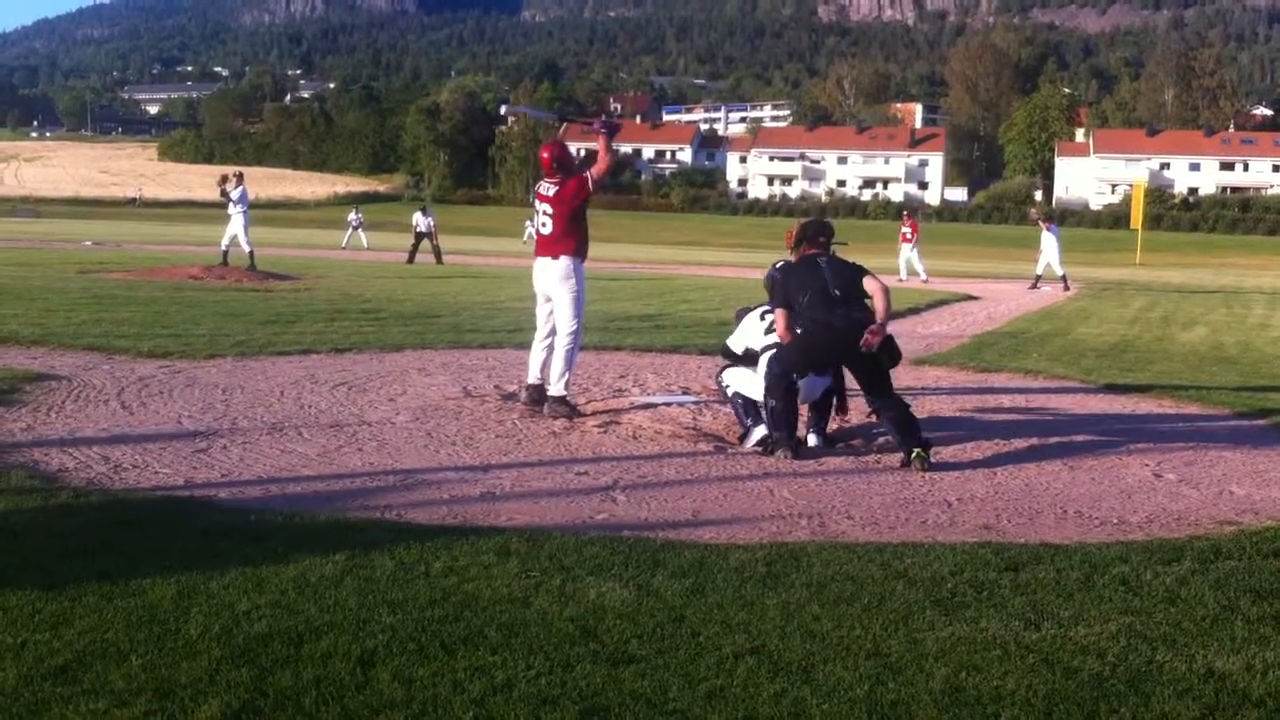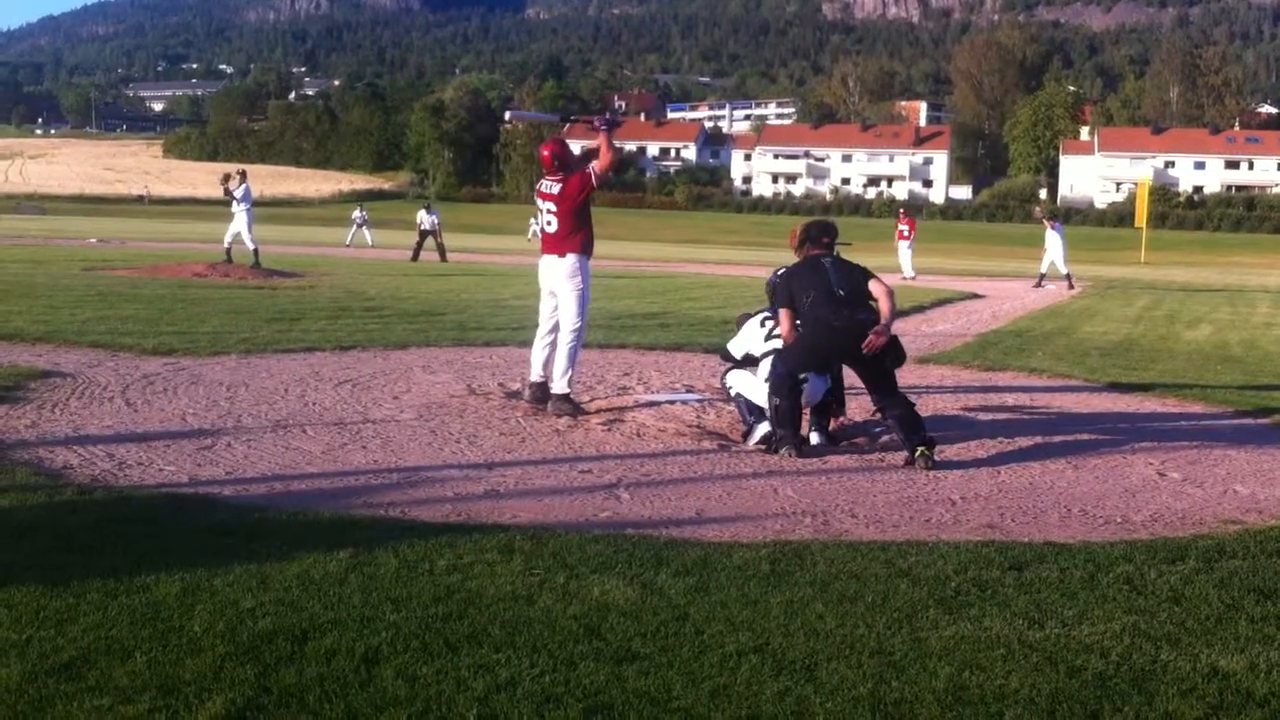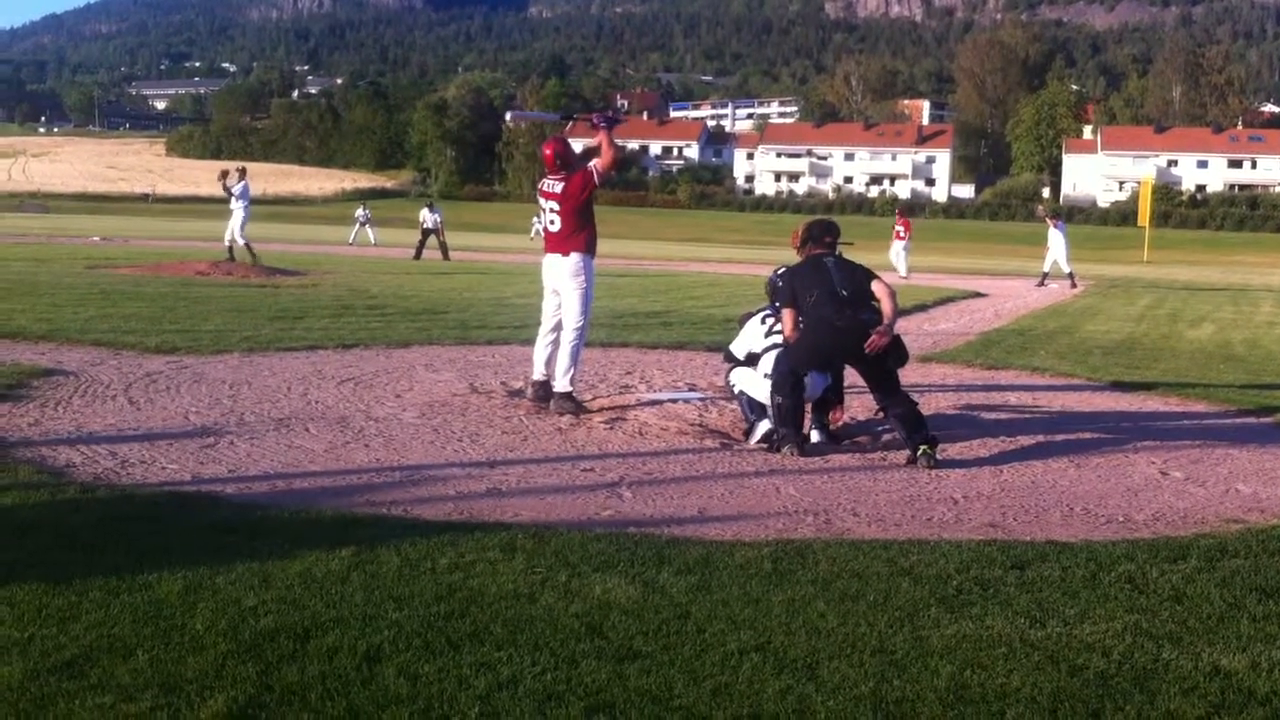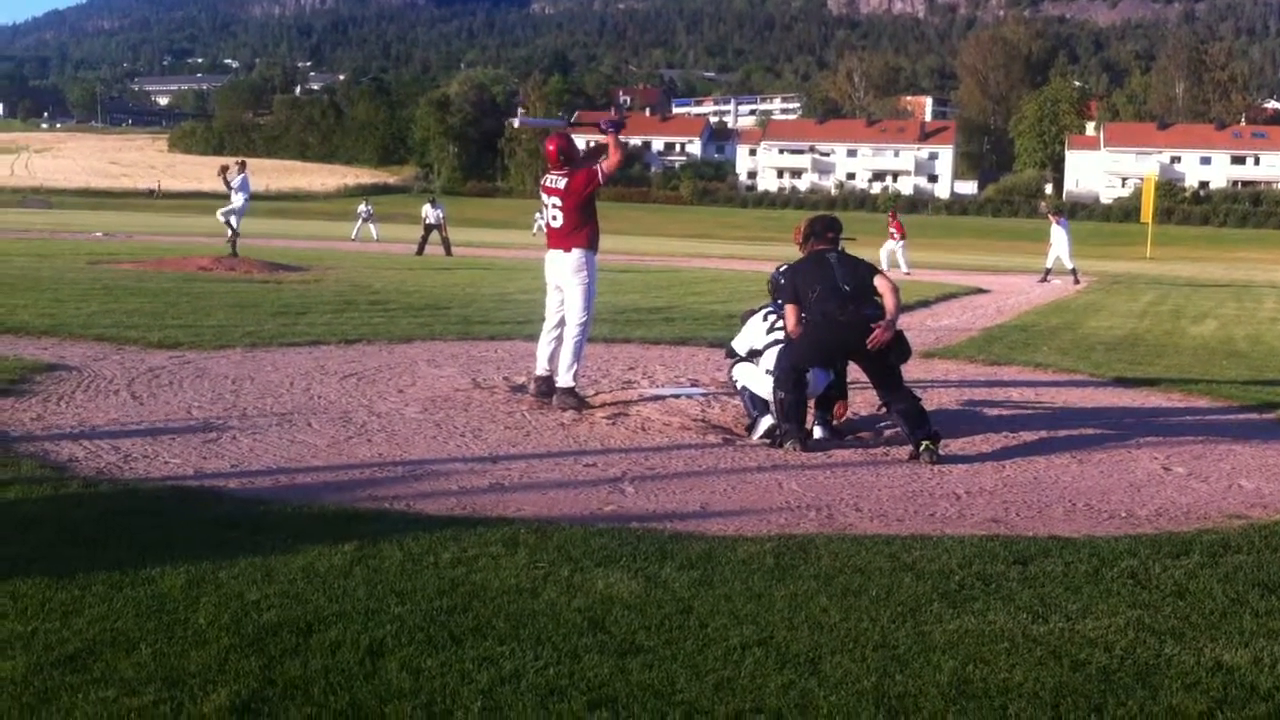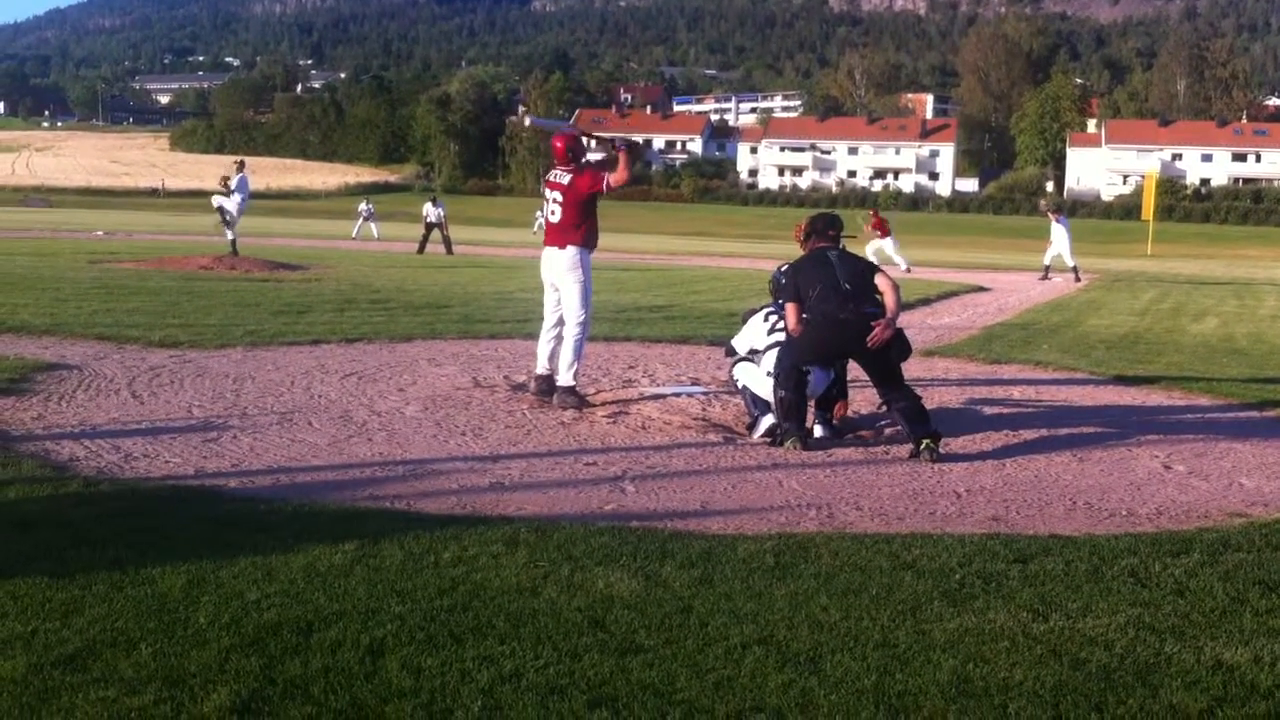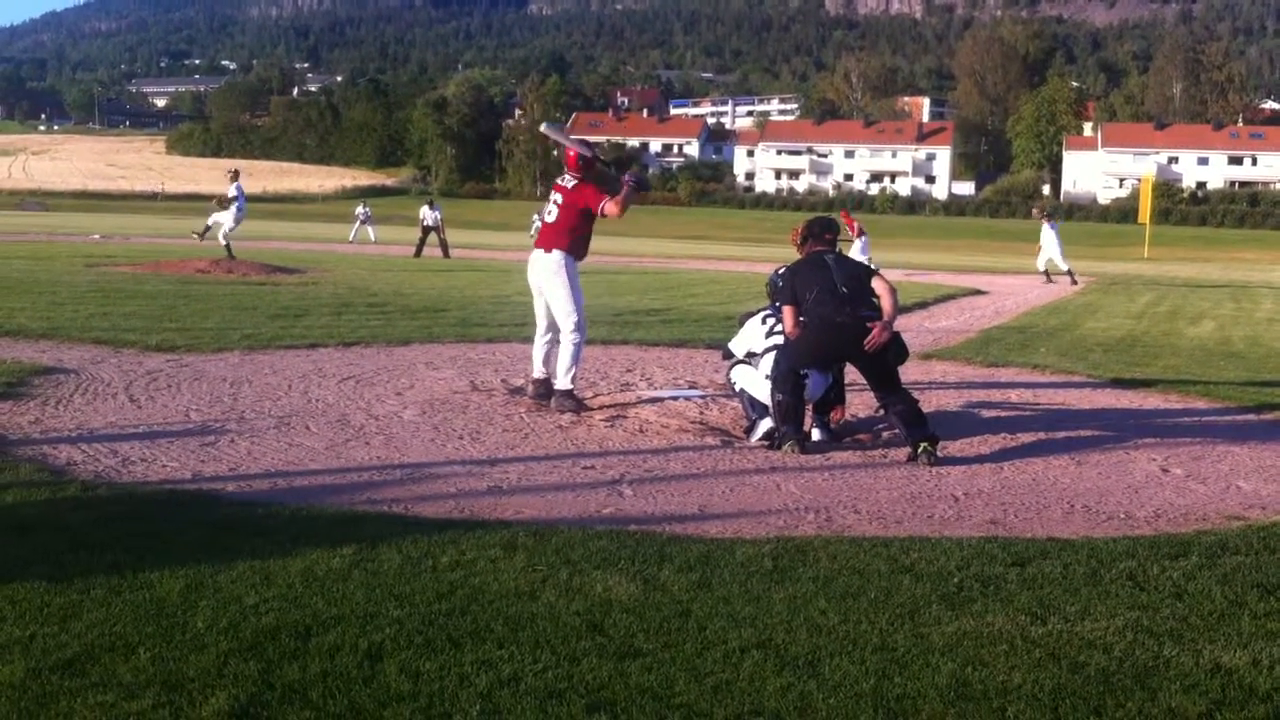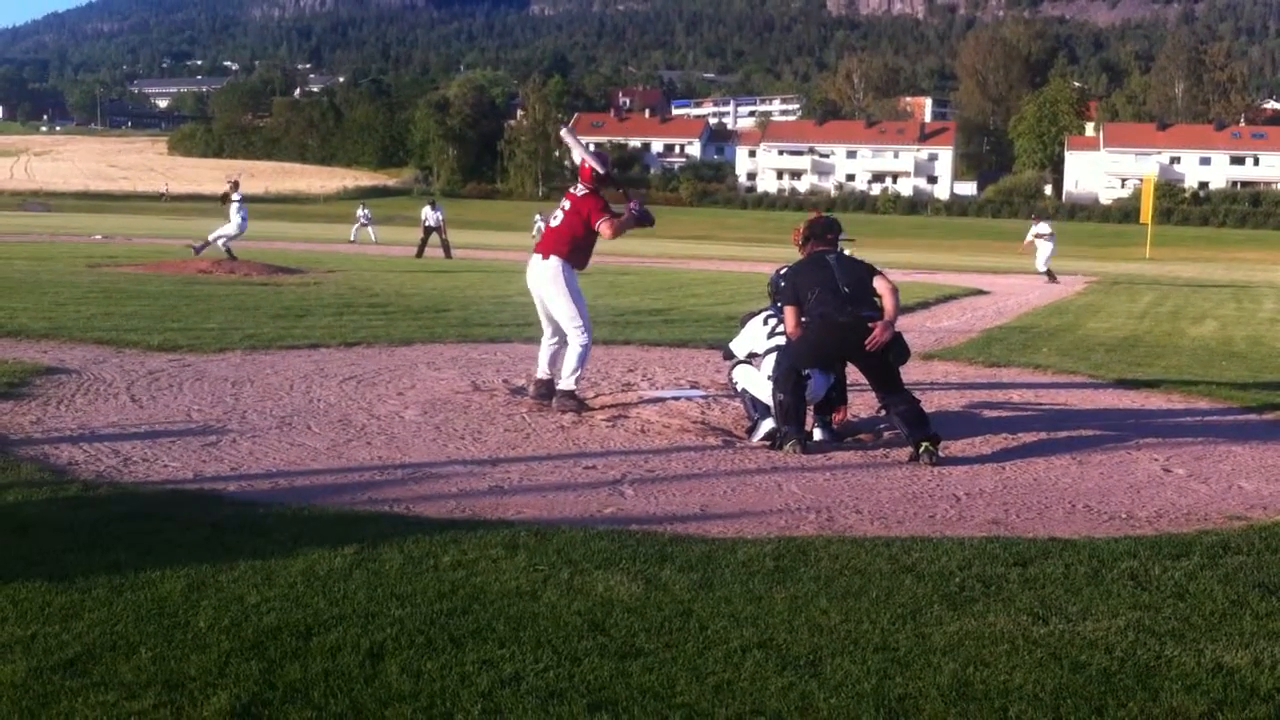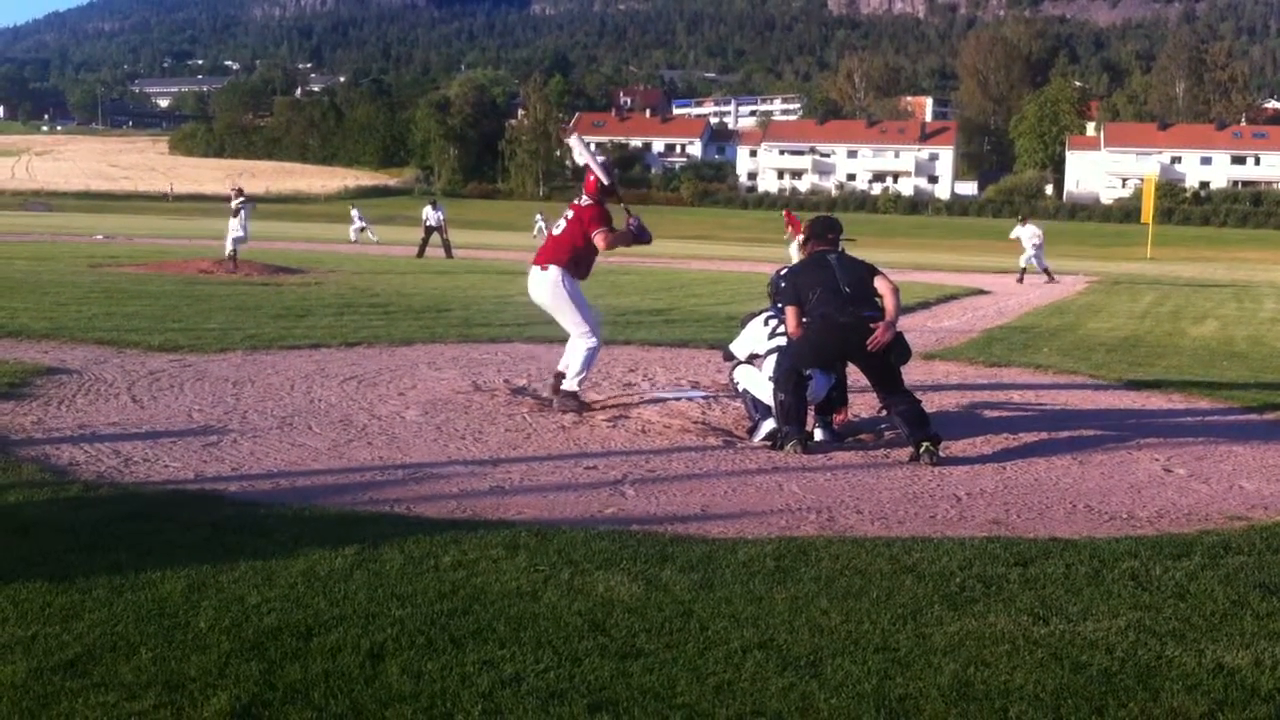
dt=0.2s
person 1, frame 1
left shoulder: (541, 187)
right shoulder: (571, 188)
left elbow: (580, 169)
right elbow: (604, 165)
left wrist: (601, 139)
right wrist: (603, 135)
left hip: (541, 266)
right hip: (564, 267)
left knee: (545, 331)
right knee: (567, 334)
left ankle: (533, 387)
right ankle: (555, 397)
person 1, frame 2
left shoulder: (542, 186)
right shoulder: (575, 185)
left elbow: (575, 165)
right elbow: (607, 160)
left wrist: (597, 139)
right wrist: (604, 131)
left hip: (547, 263)
right hip: (571, 265)
left knee: (547, 328)
right knee: (570, 331)
left ankle: (537, 385)
right ankle: (559, 395)
person 1, frame 3
left shoulder: (544, 185)
right shoulder: (577, 184)
left elbow: (576, 162)
right elbow: (610, 158)
left wrist: (597, 139)
right wrist: (605, 128)
left hip: (551, 262)
right hip: (575, 263)
left knee: (549, 327)
right knee: (573, 330)
left ankle: (539, 384)
right ankle: (562, 394)
person 1, frame 4
left shoulder: (547, 181)
right shoulder: (579, 180)
left elbow: (578, 162)
right elbow: (616, 161)
left wrist: (603, 141)
right wrist: (612, 132)
left hip: (553, 257)
right hip: (576, 259)
left knee: (553, 322)
right knee: (576, 327)
left ankle: (542, 379)
right ankle: (564, 389)
person 1, frame 5
left shoulder: (551, 178)
right shoulder: (583, 179)
right elbow: (621, 178)
left wrist: (613, 155)
right wrist: (623, 152)
left hip: (550, 256)
right hip: (572, 257)
left knee: (552, 322)
right knee: (575, 326)
left ankle: (542, 378)
right ankle: (564, 389)
person 1, frame 6
left shoulder: (562, 184)
right shoulder: (585, 189)
left elbow: (602, 202)
right elbow: (616, 210)
left wrist: (625, 189)
right wrist: (629, 187)
left hip: (537, 261)
right hip: (557, 263)
left knee: (546, 329)
right knee: (573, 332)
left ankle: (539, 383)
right ankle: (562, 393)
person 1, frame 7
left shoulder: (576, 195)
right shoulder: (593, 200)
left elbow: (606, 224)
right elbow: (609, 231)
left wrist: (632, 217)
right wrist: (632, 216)
left hip: (538, 267)
right hip: (555, 269)
left knee: (554, 332)
right knee: (580, 335)
left ankle: (542, 384)
right ankle: (564, 393)
person 1, frame 8
left shoulder: (580, 206)
right shoulder: (595, 211)
left elbow: (602, 238)
right elbow: (604, 244)
left wrist: (631, 234)
right wrist: (631, 232)
left hip: (538, 277)
right hip: (554, 279)
left knee: (583, 329)
right knee: (589, 339)
left ankle: (561, 378)
right ankle: (567, 393)
person 2, frame 1
left shoulder: (788, 273)
right shoulder: (848, 267)
left elbow: (783, 330)
right elbow: (879, 289)
left wrist: (801, 357)
right wrist: (880, 324)
left hip: (820, 334)
right hip: (860, 333)
left knee: (778, 369)
right knee: (883, 395)
left ankle: (783, 443)
right ankle: (916, 448)
person 2, frame 2
left shoulder: (793, 274)
right shoulder: (852, 268)
left elbow: (787, 331)
right elbow: (884, 291)
left wrist: (805, 356)
right wrist: (885, 326)
left hip: (823, 333)
right hip: (865, 333)
left knee: (782, 368)
right knee: (888, 393)
left ankle: (787, 441)
right ankle: (920, 447)
person 2, frame 3
left shoulder: (795, 273)
right shoulder: (854, 268)
left elbow: (790, 330)
right elbow: (885, 292)
left wrist: (808, 354)
right wrist: (888, 326)
left hip: (825, 333)
right hip: (867, 333)
left knee: (785, 367)
right knee: (890, 392)
left ankle: (789, 439)
right ankle: (923, 446)
person 2, frame 4
left shoulder: (797, 269)
right shoulder: (857, 263)
left elbow: (793, 326)
right elbow: (888, 287)
left wrist: (811, 349)
right wrist: (890, 321)
left hip: (828, 328)
right hip: (869, 328)
left knee: (787, 363)
right knee: (893, 387)
left ankle: (791, 434)
right ankle: (925, 441)
person 2, frame 5
left shoulder: (798, 267)
right shoulder: (858, 261)
left elbow: (794, 325)
right elbow: (889, 285)
left wrist: (811, 346)
right wrist: (890, 320)
left hip: (828, 327)
right hip: (870, 326)
left knee: (788, 362)
right knee: (893, 386)
left ankle: (791, 433)
right ankle: (926, 440)
person 2, frame 6
left shoulder: (795, 271)
right shoulder: (855, 265)
left elbow: (791, 328)
right elbow: (885, 289)
left wrist: (810, 349)
right wrist: (887, 323)
left hip: (824, 331)
right hip: (866, 330)
left knee: (785, 367)
right knee: (890, 389)
left ankle: (789, 437)
right ankle: (923, 443)
person 2, frame 7
left shoulder: (797, 271)
right shoulder: (857, 265)
left elbow: (792, 328)
right elbow: (888, 289)
left wrist: (811, 349)
right wrist: (889, 323)
left hip: (826, 331)
right hip: (868, 330)
left knee: (787, 367)
right knee: (892, 389)
left ankle: (791, 436)
right ankle: (925, 443)
person 2, frame 8
left shoulder: (797, 271)
right shoulder: (858, 264)
left elbow: (794, 328)
right elbow: (889, 288)
left wrist: (811, 349)
right wrist: (890, 322)
left hip: (826, 330)
right hip: (869, 330)
left knee: (787, 367)
right knee: (893, 389)
left ankle: (792, 436)
right ankle: (926, 443)
person 3, frame 1
left shoulder: (757, 315)
left elbow: (727, 352)
right wrist: (841, 398)
right hip: (808, 389)
left knee: (726, 376)
right knee: (828, 376)
left ankle: (756, 428)
right ankle: (816, 433)
person 3, frame 2
left shoulder: (757, 321)
left elbow: (726, 355)
right elbow: (834, 364)
right wrist: (839, 404)
right hip: (809, 395)
left knee: (731, 376)
right knee: (828, 377)
left ankle: (758, 425)
right ankle: (818, 431)
person 3, frame 3
left shoulder: (759, 319)
left elbow: (729, 356)
right wrist: (837, 401)
left hip: (771, 389)
right hip: (809, 388)
left knee: (735, 373)
right knee: (828, 373)
left ankle: (760, 423)
right ankle: (819, 429)
person 3, frame 4
left shoulder: (761, 316)
left elbow: (730, 352)
left wrist: (755, 350)
right wrist: (840, 396)
left hip: (772, 386)
right hip: (810, 385)
left knee: (738, 368)
right knee: (831, 369)
left ankle: (762, 418)
right ankle: (822, 424)
person 3, frame 5
left shoulder: (761, 317)
left elbow: (730, 351)
right wrist: (842, 397)
left hip: (773, 388)
right hip: (811, 387)
left knee: (739, 367)
right knee: (833, 369)
left ankle: (763, 417)
right ankle: (823, 423)
person 3, frame 6
left shoulder: (759, 319)
left elbow: (727, 354)
right elbow: (836, 363)
right wrist: (839, 401)
left hip: (771, 391)
right hip: (809, 392)
left knee: (737, 370)
right knee: (830, 371)
left ankle: (761, 421)
right ankle: (820, 426)
person 3, frame 7
left shoulder: (760, 320)
left elbow: (728, 354)
right elbow: (838, 364)
right wrist: (841, 402)
left hip: (773, 392)
right hip: (812, 393)
left knee: (738, 370)
right knee: (831, 371)
left ankle: (763, 422)
right ankle: (823, 426)
person 3, frame 8
left shoulder: (761, 321)
left elbow: (728, 355)
right elbow: (837, 364)
right wrist: (842, 402)
left hip: (773, 393)
right hip: (813, 393)
left knee: (740, 370)
right knee: (832, 371)
left ankle: (765, 422)
right ankle: (823, 427)
